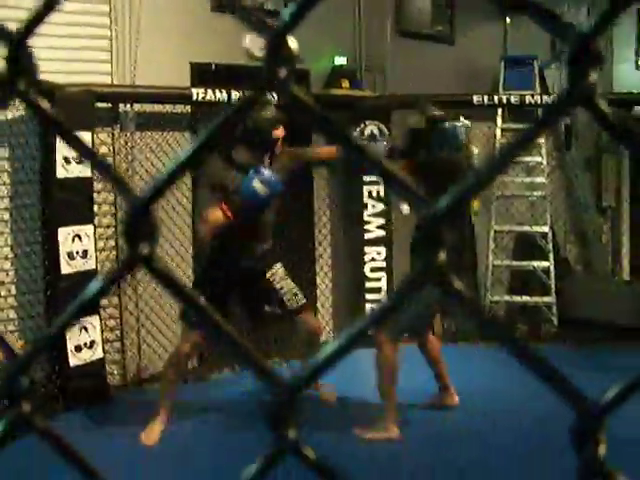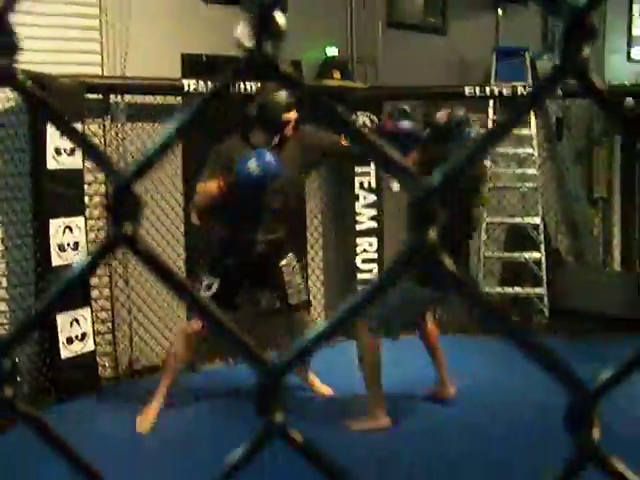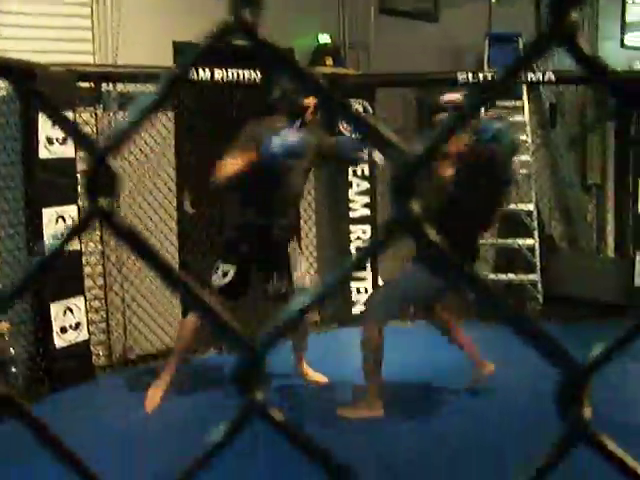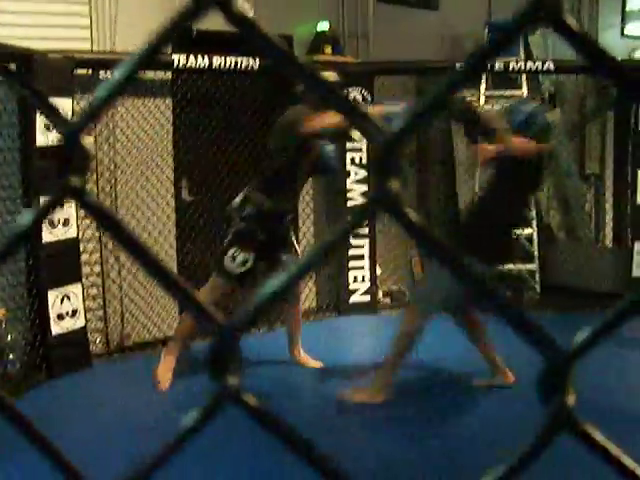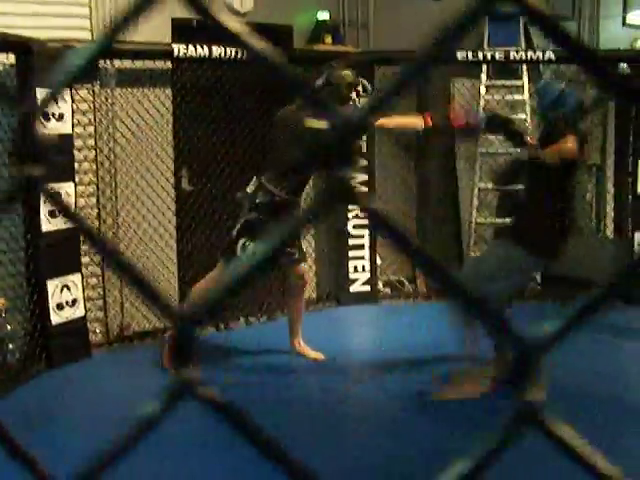
dt=0.1s
person 1, frame 1
left shoulder: (281, 156)
right shoulder: (216, 170)
left elbow: (320, 153)
right elbow: (205, 232)
left wrist: (344, 150)
right wrist: (238, 203)
left hip: (261, 262)
right hip: (220, 265)
left knee: (310, 327)
right knee: (188, 345)
left ankle: (310, 382)
right ankle: (161, 415)
person 1, frame 2
left shoulder: (301, 140)
right shoulder: (230, 149)
left elbow: (346, 143)
right elbow: (197, 202)
right wrist: (232, 180)
left hip: (275, 249)
right hip: (233, 249)
left knee: (302, 319)
right knee: (195, 327)
left ankle: (305, 374)
right ankle: (158, 399)
person 1, frame 3
left shoulder: (311, 135)
right shoulder: (258, 131)
left elbow: (340, 149)
right elbow: (220, 177)
left wrist: (349, 144)
right wrist: (258, 155)
left hip: (278, 238)
right hip: (247, 235)
left ankle: (301, 364)
right ankle: (164, 380)
person 1, frame 4
left shoulder: (310, 113)
right shoulder: (299, 116)
right elbow: (327, 123)
left wrist: (320, 160)
right wrist: (383, 111)
left hip: (278, 217)
right hip: (256, 216)
right knee: (219, 289)
left ankle: (296, 351)
right ankle: (172, 351)
person 1, frame 5
left shoulder: (294, 112)
right elbow: (379, 123)
left hip: (280, 206)
right hip: (266, 205)
left knee: (298, 276)
right knee: (223, 276)
left ankle: (296, 341)
right ankle: (174, 336)
person 2, frame 1
left shoulder: (445, 160)
right shoulder: (462, 160)
left elbow: (397, 172)
left hip: (436, 266)
right hip: (451, 264)
left knee: (385, 334)
right knee: (421, 327)
left ankle: (388, 422)
right ankle: (446, 392)
person 2, frame 2
left shoulder: (447, 159)
right shoulder: (472, 168)
left elbow: (407, 166)
left hip: (425, 264)
right hip: (446, 262)
left knee: (366, 326)
right knee: (419, 314)
left ankle: (378, 412)
right ankle: (444, 384)
person 2, frame 3
left shoulder: (490, 161)
right shoulder: (500, 173)
left elbow: (447, 149)
left hip: (435, 255)
right hip: (458, 254)
left knee: (373, 315)
right knee: (432, 306)
left ankle: (370, 401)
right ankle: (478, 362)
person 2, frame 4
left shoulder: (534, 155)
right shoulder: (523, 165)
left elbow: (524, 147)
left wrist: (496, 150)
left hip: (474, 244)
right hip: (491, 246)
left knee: (418, 309)
right knee: (460, 307)
left ankle: (380, 385)
right ankle: (500, 372)
person 2, frame 5
left shoulder: (564, 126)
right shoulder: (557, 131)
left elbow: (568, 150)
left wrist: (532, 159)
left hip: (533, 237)
right hip: (536, 233)
left knee: (473, 291)
left ankle: (476, 378)
right ankle: (500, 367)
